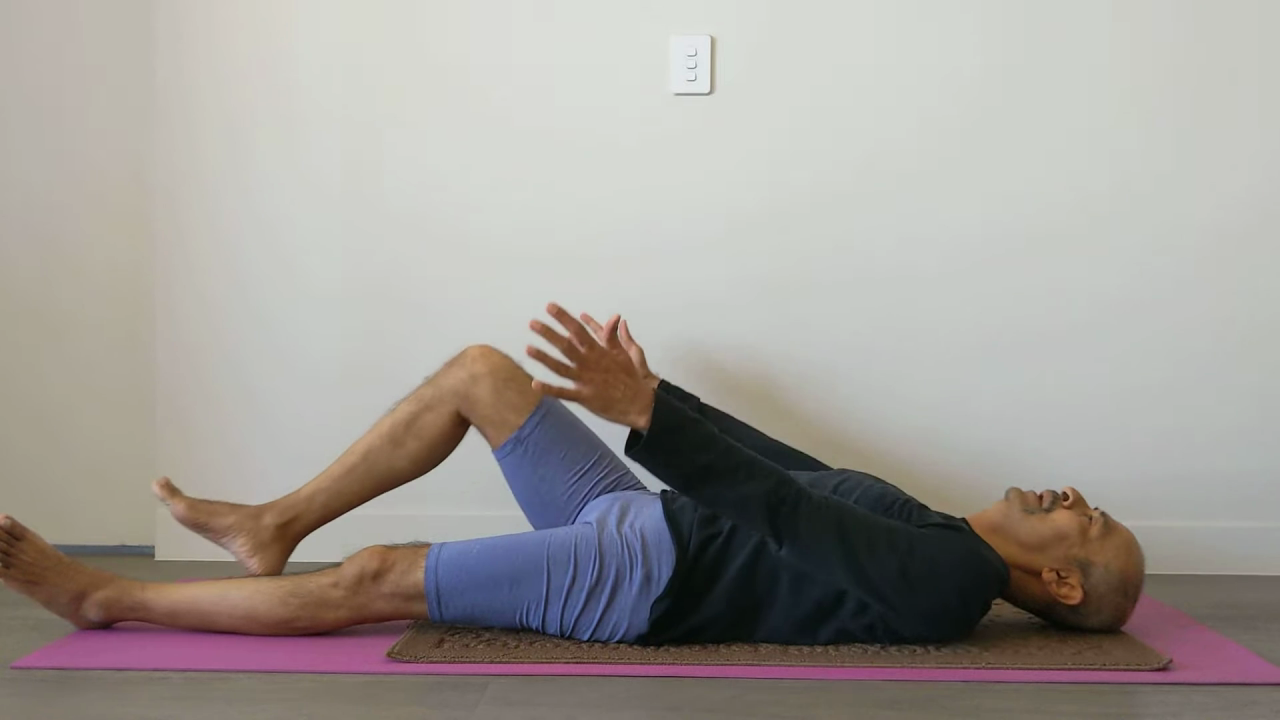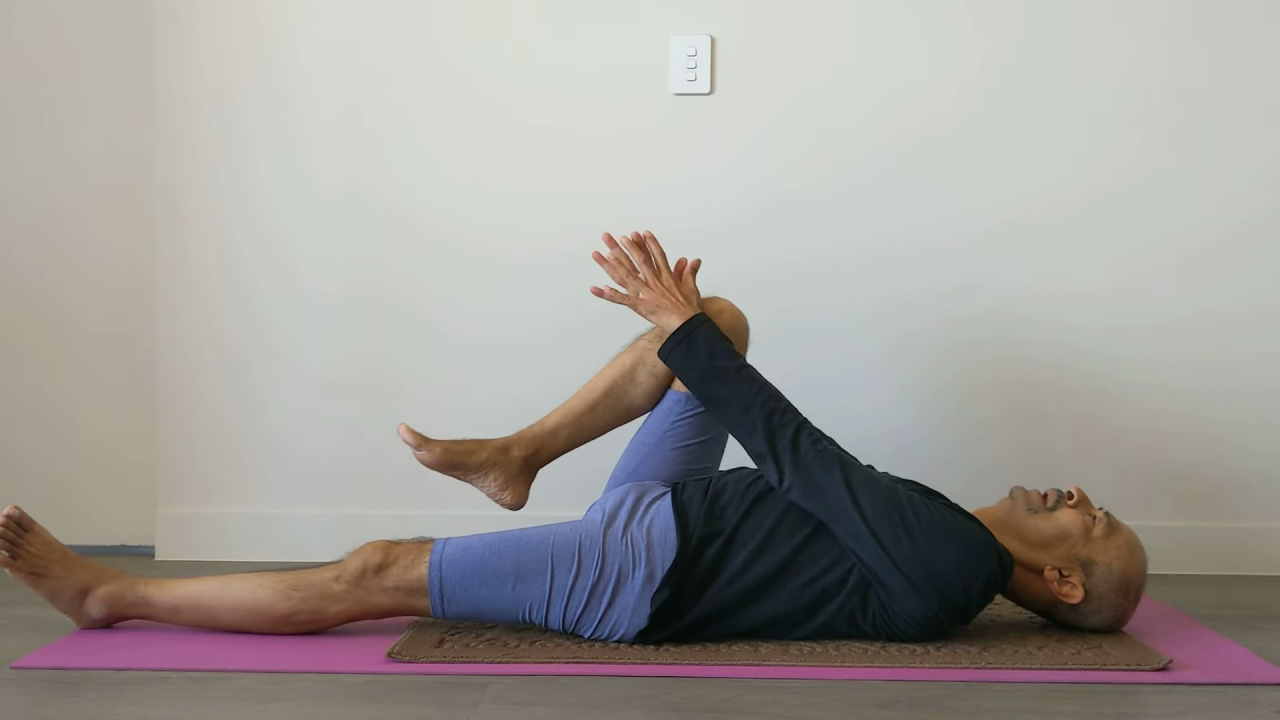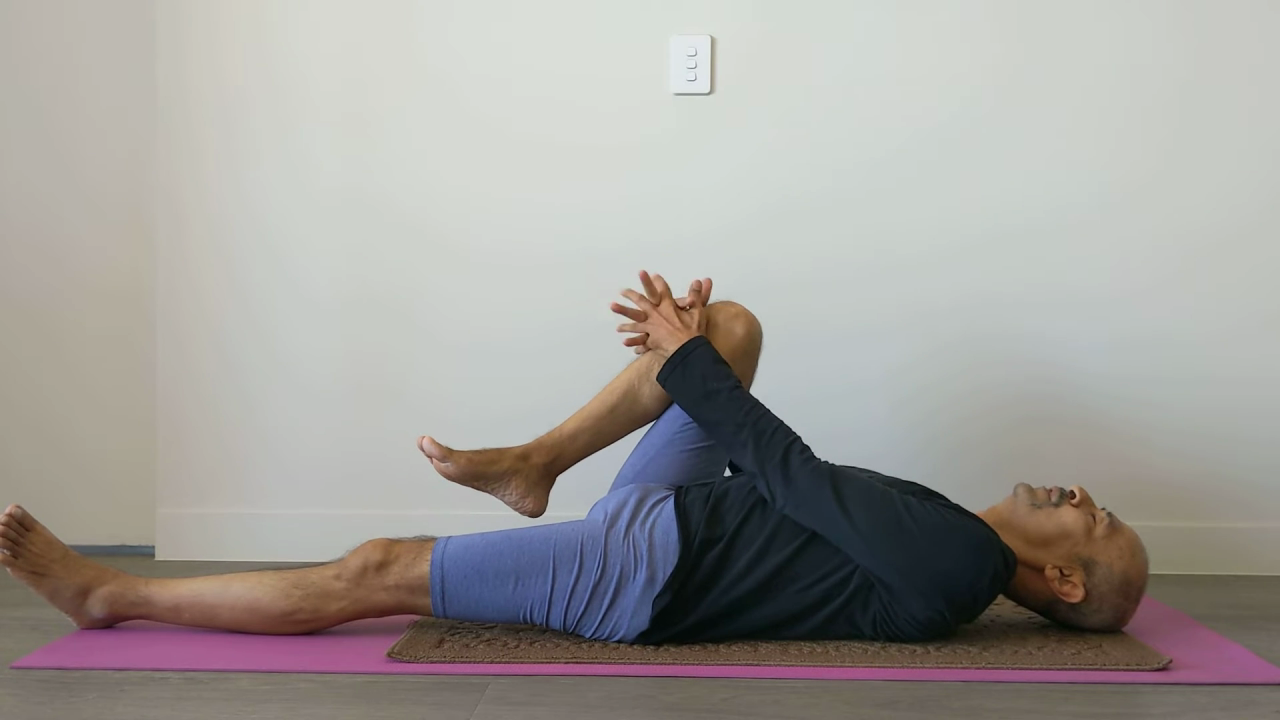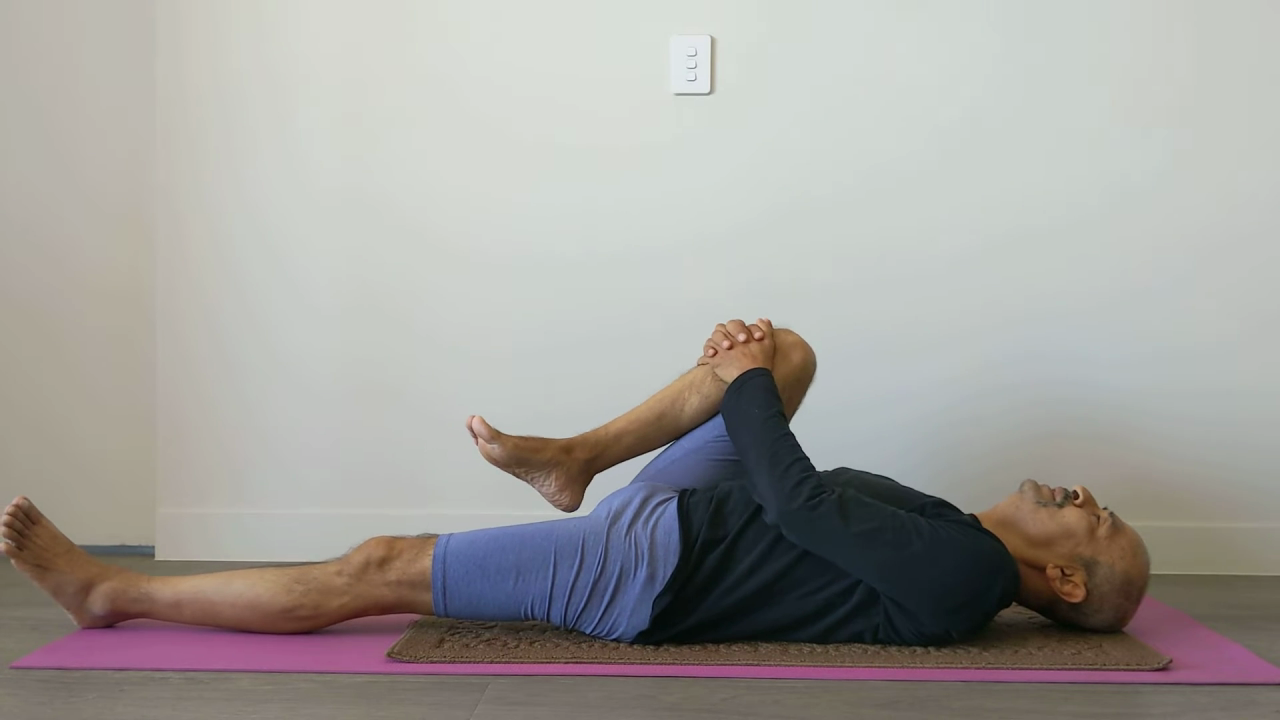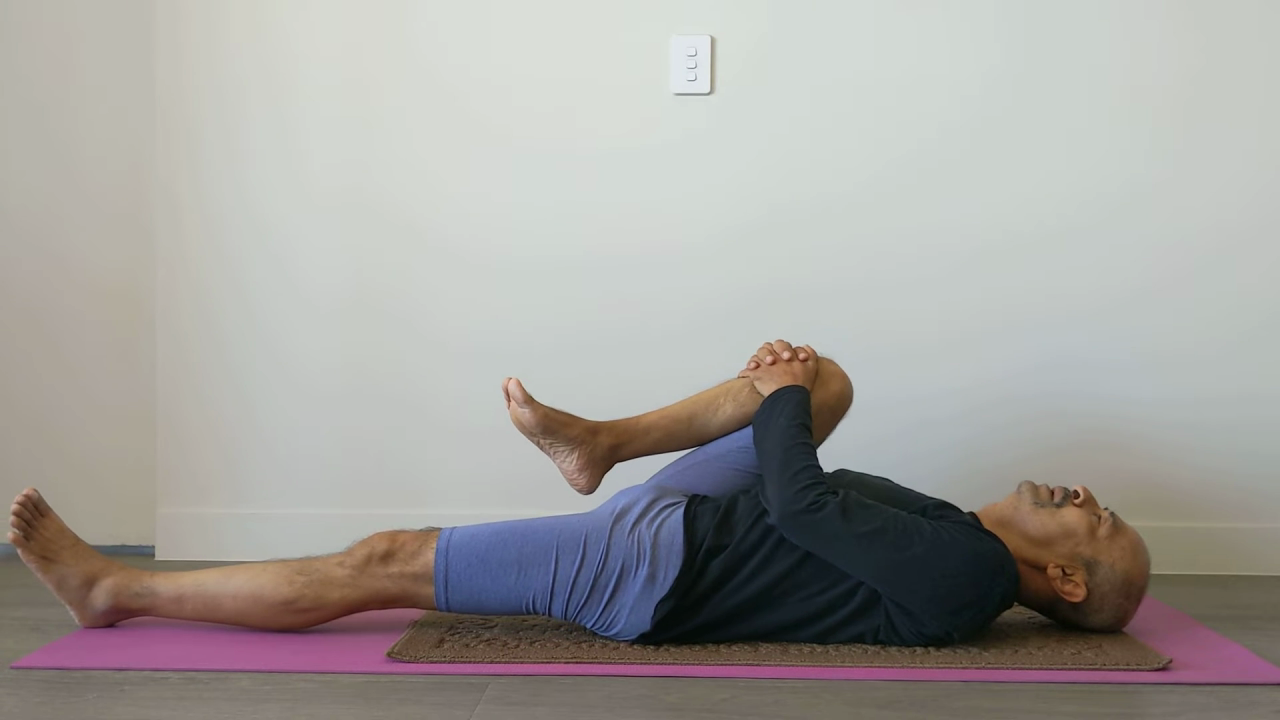
dt=0.7s
person 1, frame 1
left shoulder: (942, 584)
right shoulder: (929, 538)
left elbow: (787, 513)
right elbow: (784, 465)
left wrist: (642, 411)
right wrist: (651, 399)
left hip: (640, 581)
right hip: (650, 521)
left knee: (371, 582)
right knee: (473, 371)
left ankle: (107, 598)
right ankle: (266, 527)
person 1, frame 2
left shoulder: (948, 565)
right shoulder: (940, 539)
left elbow: (797, 455)
right elbow: (813, 480)
left wrist: (680, 330)
right wrist: (687, 323)
left hip: (636, 573)
right hip: (656, 517)
left knee: (370, 576)
right knee: (724, 323)
left ankle: (107, 593)
right ankle: (515, 457)
person 1, frame 3
left shoulder: (954, 563)
right shoulder: (942, 543)
left elbow: (790, 477)
right elbow: (801, 497)
left wrist: (680, 357)
right wrist: (691, 348)
left hip: (640, 572)
right hip: (665, 519)
left knee: (373, 572)
right knee: (731, 328)
left ankle: (111, 594)
right ankle: (533, 465)
person 1, frame 4
left shoulder: (959, 573)
right shoulder: (953, 545)
left elbow: (795, 504)
right elbow: (817, 505)
left wrist: (744, 384)
right wrist: (756, 372)
left hip: (643, 572)
right hip: (670, 519)
left knee: (374, 569)
right knee: (786, 352)
left ankle: (110, 590)
right ankle: (573, 459)
person 1, frame 5
left shoulder: (961, 573)
right shoulder: (959, 541)
left elbow: (800, 508)
left wrist: (781, 401)
right wrist: (792, 391)
left hip: (645, 569)
right hip: (676, 521)
left knee: (378, 564)
right knee: (825, 382)
left ankle: (116, 587)
right ankle: (597, 442)
